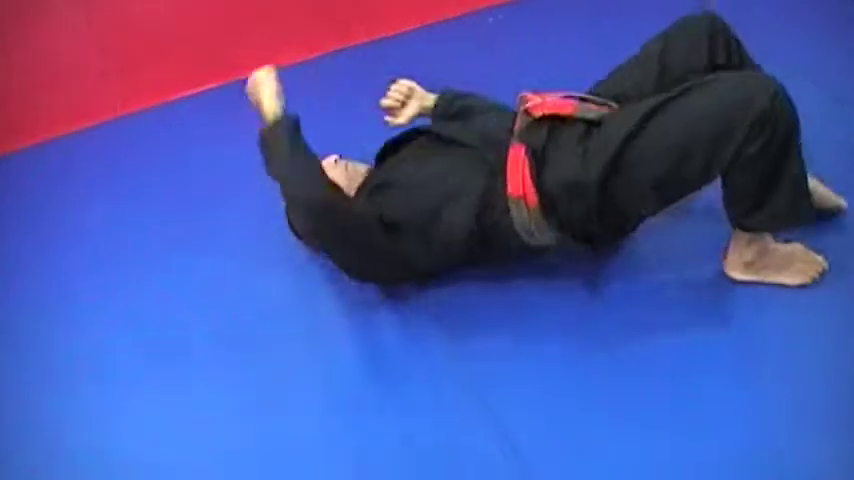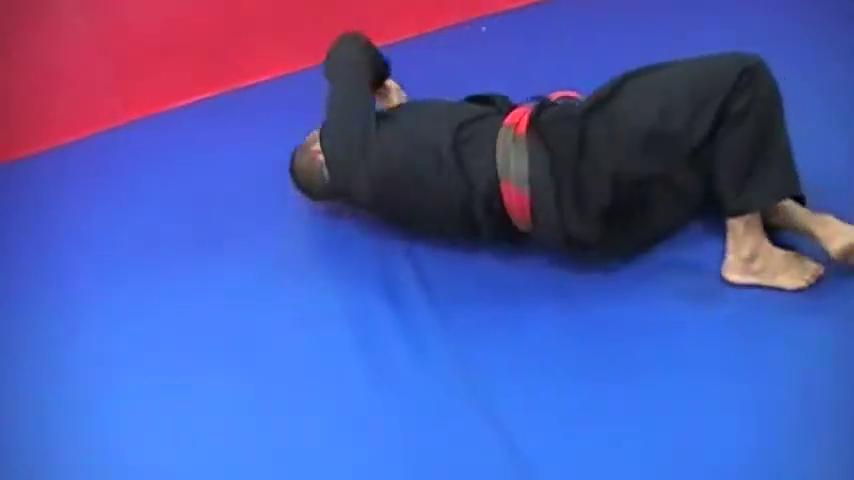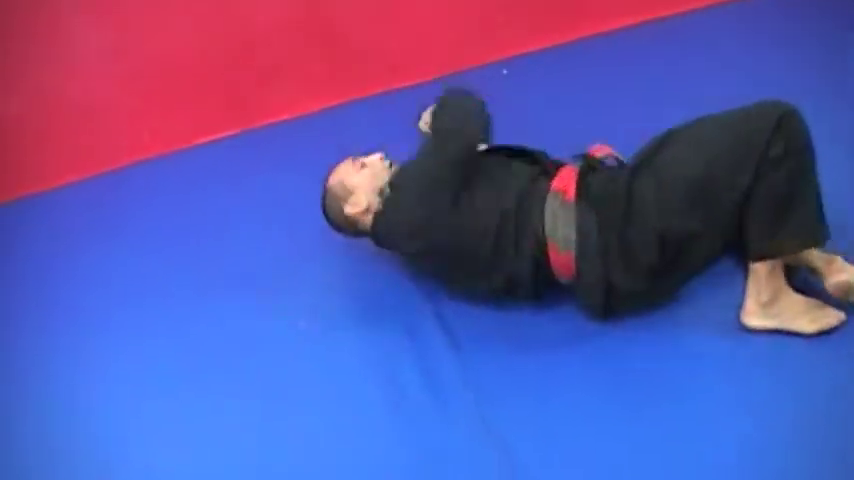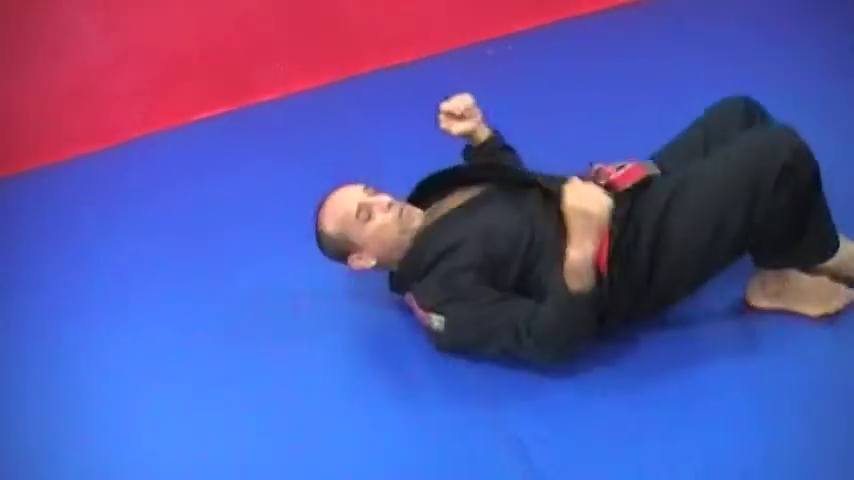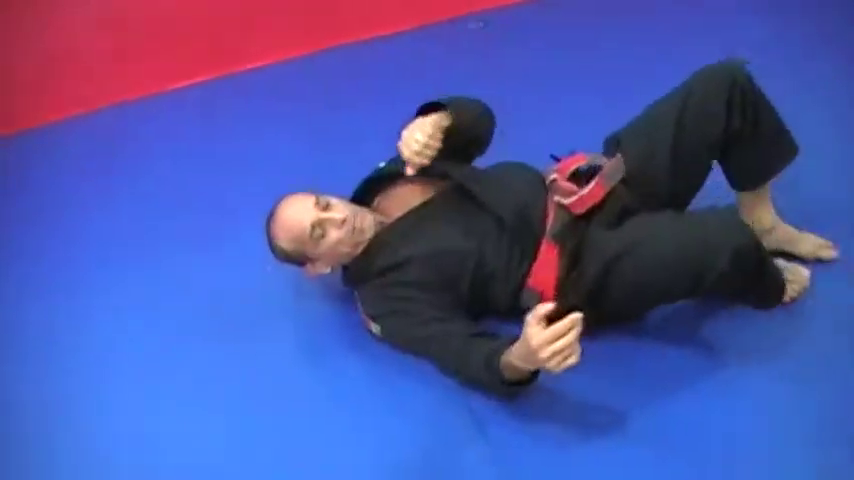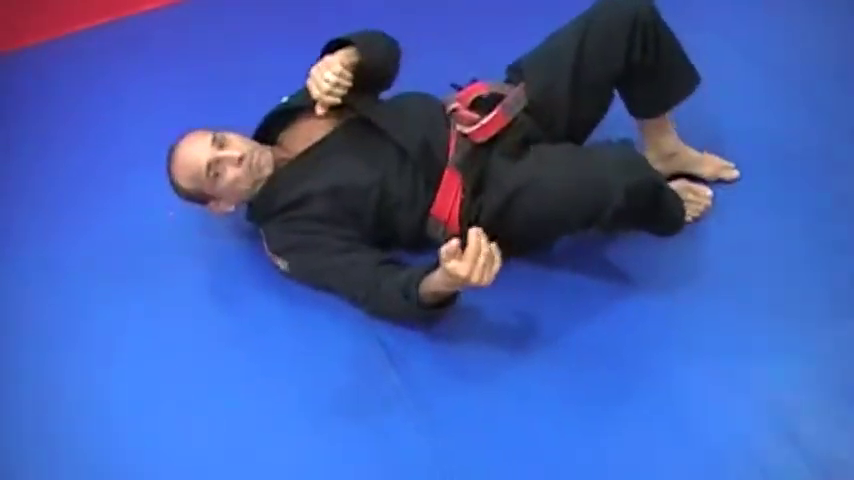
dt=0.4s
person 1, frame 1
left shoulder: (405, 170)
right shoulder: (380, 240)
left elbow: (489, 118)
right elbow: (323, 218)
left wrist: (431, 103)
right wrist: (274, 119)
left hip: (576, 128)
right hip: (579, 185)
left knee: (702, 34)
right knee: (761, 101)
left ankle: (783, 179)
right ankle: (752, 250)
person 1, frame 2
right shoulder: (358, 152)
right elbow: (349, 54)
right wrist: (381, 89)
left hip: (575, 211)
right hip: (564, 170)
right knee: (739, 80)
left ankle: (806, 221)
right ankle: (748, 253)
person 1, frame 3
left shoulder: (411, 214)
right shoulder: (412, 205)
right elbow: (461, 108)
left wrist: (458, 139)
right wrist: (450, 120)
left hip: (600, 217)
right hip: (612, 237)
right knee: (772, 125)
right ankle: (767, 296)
person 1, frame 4
left shoulder: (433, 202)
right shoulder: (440, 294)
left elbow: (514, 180)
right elbow: (552, 338)
left wrist: (477, 131)
right wrist: (581, 242)
left hip: (622, 199)
right hip: (636, 253)
left knee: (738, 116)
right knee: (777, 152)
left ankle: (804, 242)
right ankle: (776, 284)
person 1, frame 5
left shoulder: (402, 171)
right shoulder: (387, 297)
left elbow: (479, 118)
right elbow: (470, 355)
left wrist: (435, 123)
right wrist: (522, 358)
left hip: (595, 185)
right hip: (587, 268)
left knee: (725, 82)
right knee: (723, 242)
left ankle: (762, 223)
right ankle: (760, 279)
person 1, frame 6
left shoulder: (302, 107)
right shoulder: (290, 233)
left elbow: (385, 53)
right elbow: (381, 288)
left wrist: (342, 58)
right wrist: (441, 283)
left hip: (499, 112)
right hip: (490, 198)
right knee: (618, 177)
left ankle: (664, 149)
right ankle: (662, 206)
